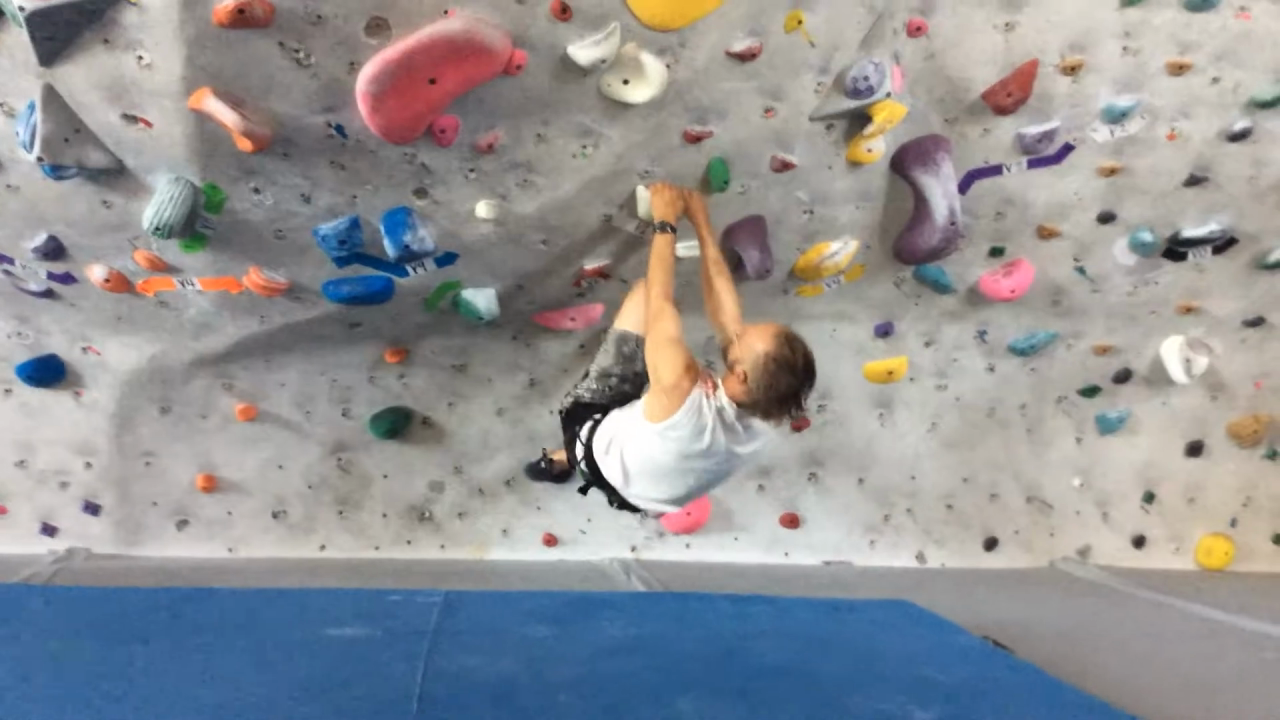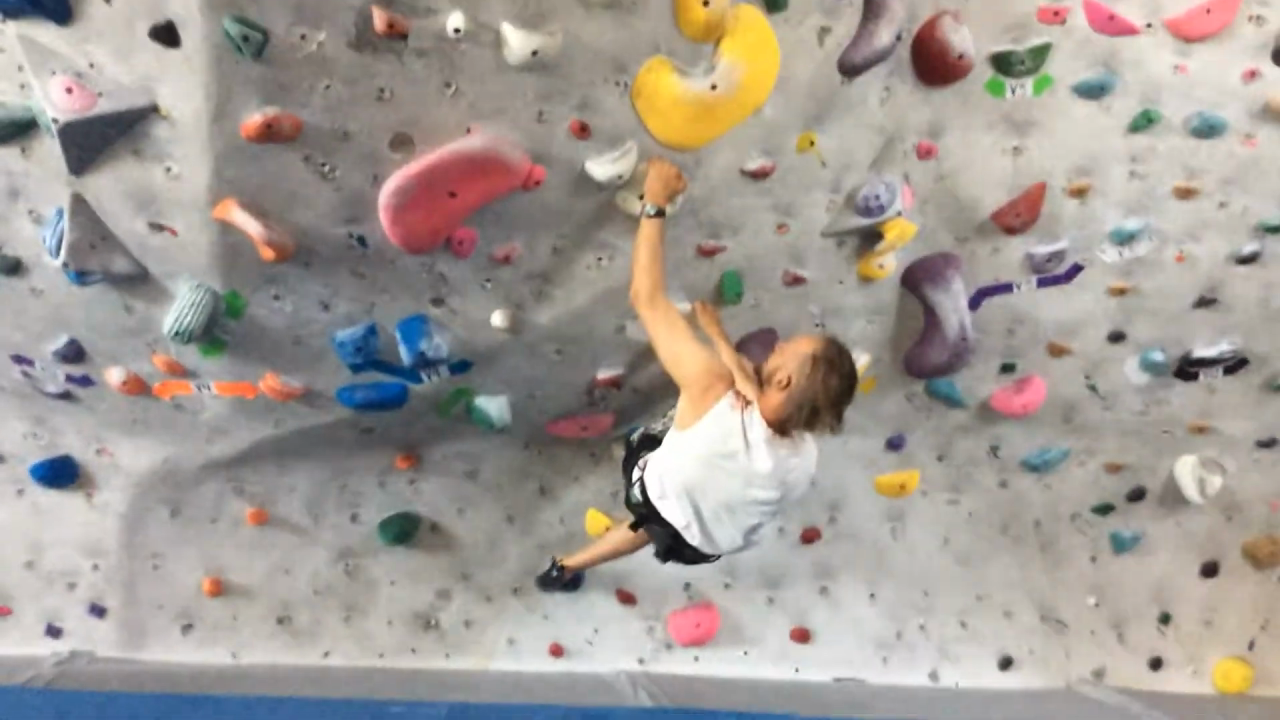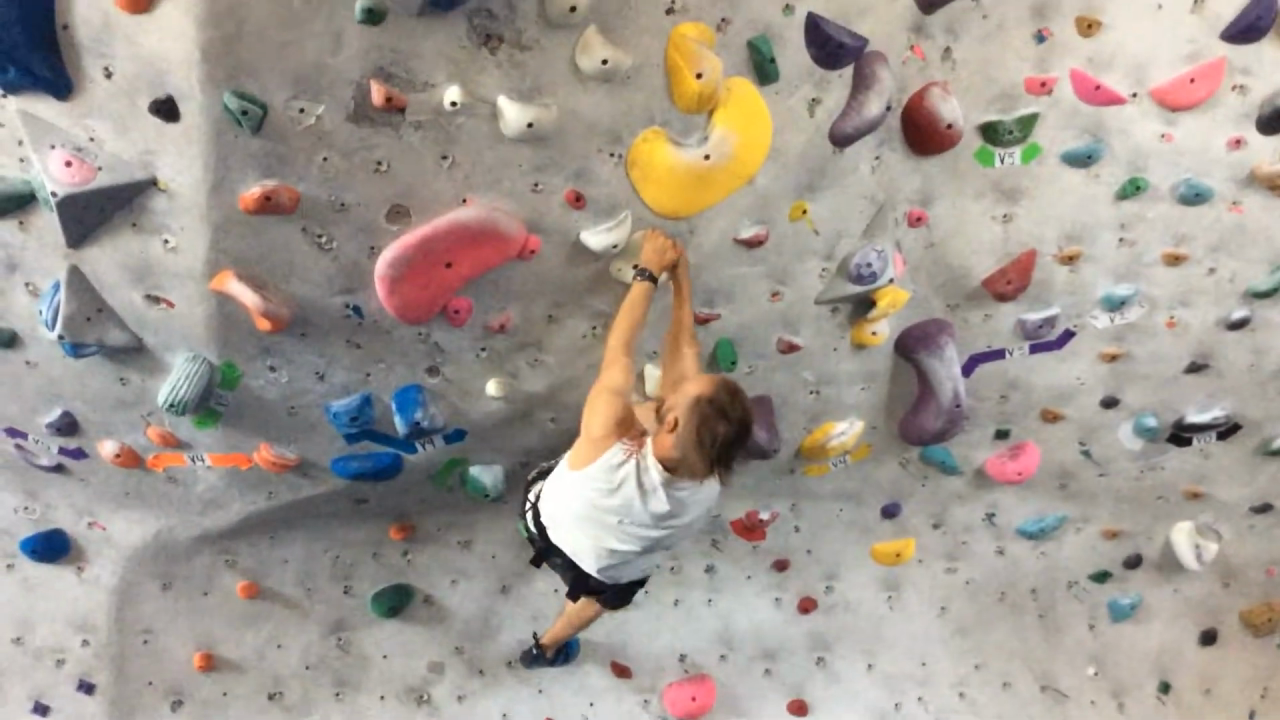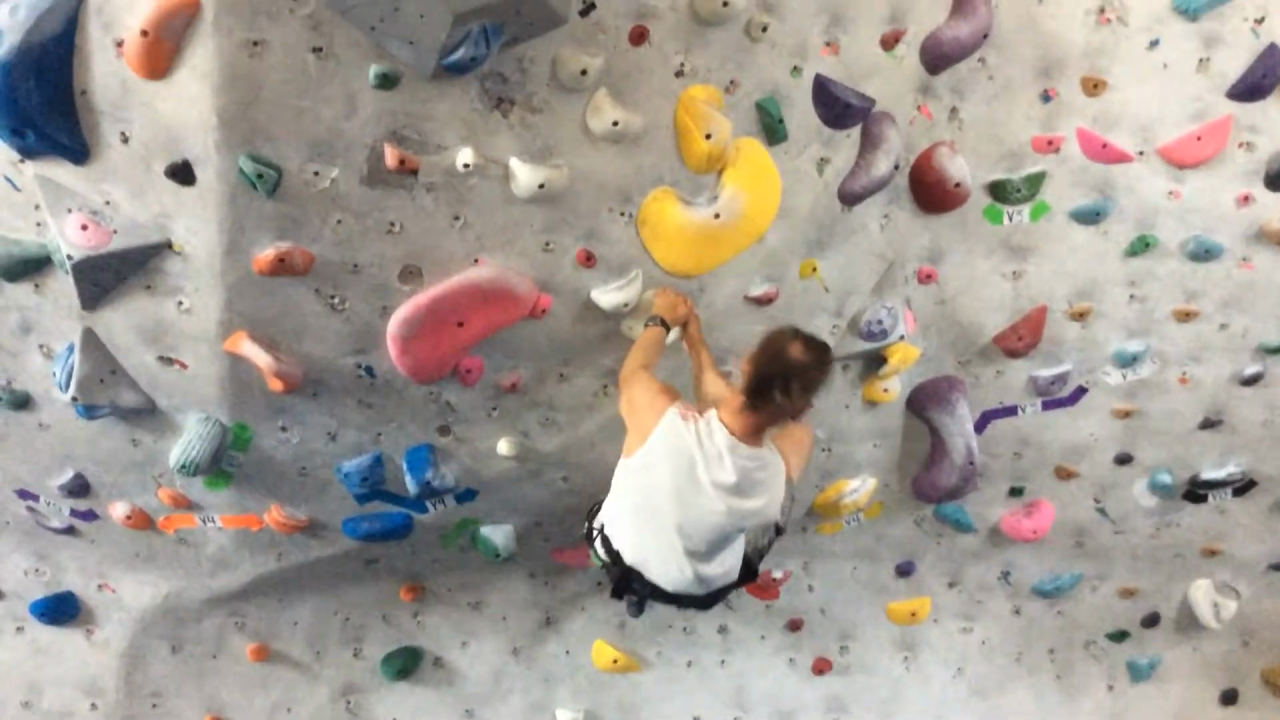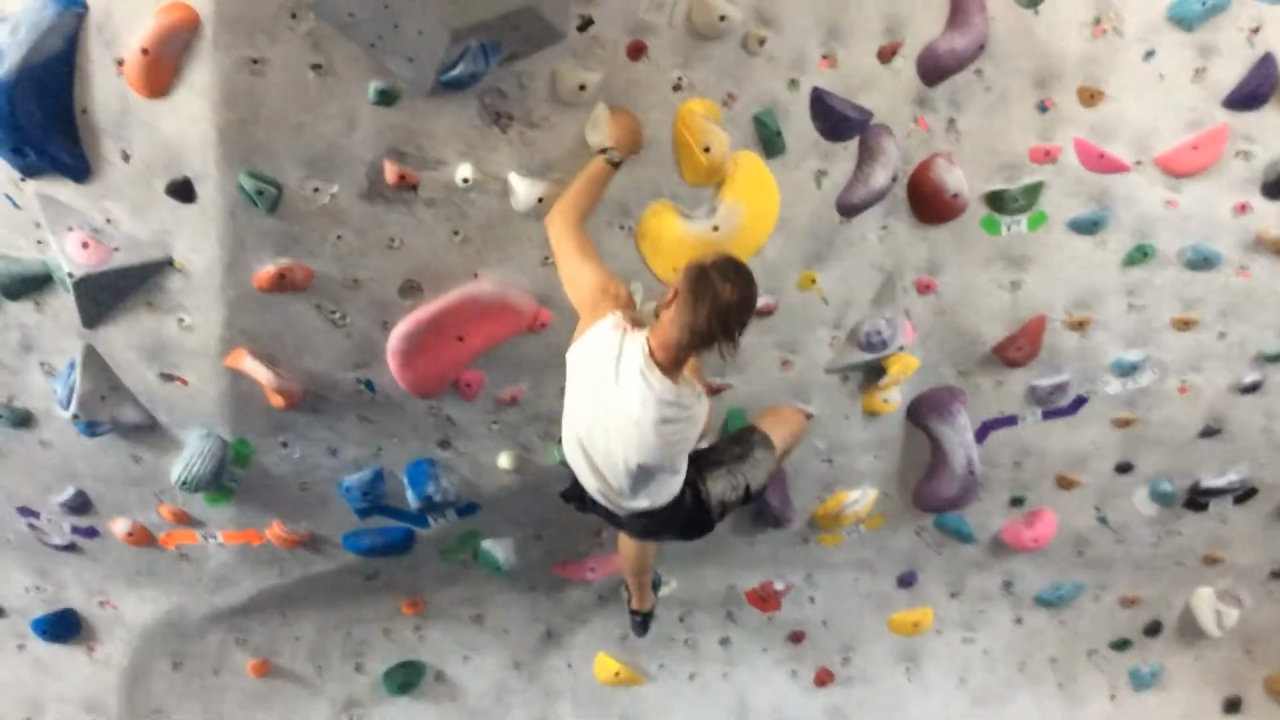
dt=1s
person 1, frame 1
left shoulder: (681, 390)
right shoulder: (767, 419)
left elbow: (659, 303)
right elbow: (725, 313)
left wrist: (665, 223)
right wrist: (701, 224)
left hip: (598, 451)
person 1, frame 2
left shoulder: (712, 394)
right shoulder: (803, 463)
left elbow: (646, 296)
left wrist: (654, 204)
right wrist: (716, 332)
left hip: (652, 490)
right hip: (702, 545)
right ankle: (569, 568)
person 1, frame 3
left shoulder: (607, 439)
right shoulder: (708, 488)
left elbow: (618, 351)
right elbow: (683, 361)
left wrist: (649, 272)
right wrist: (681, 287)
left hip: (547, 521)
right hip: (612, 574)
right knee: (601, 594)
right ankle: (547, 648)
person 1, frame 4
left shoulder: (658, 411)
right shoulder: (772, 476)
left elbow: (632, 373)
right elbow: (715, 390)
left wrist: (661, 321)
right wrist: (692, 333)
left hip: (617, 559)
right hip: (701, 590)
right knee: (801, 438)
left ankle: (637, 590)
person 1, frame 5
left shoulder: (603, 322)
right shoulder: (691, 413)
left elbow: (561, 221)
left wrist: (613, 152)
left hip: (595, 486)
right hip: (667, 514)
right knee: (790, 418)
left ankle: (640, 603)
right ankle: (755, 486)
